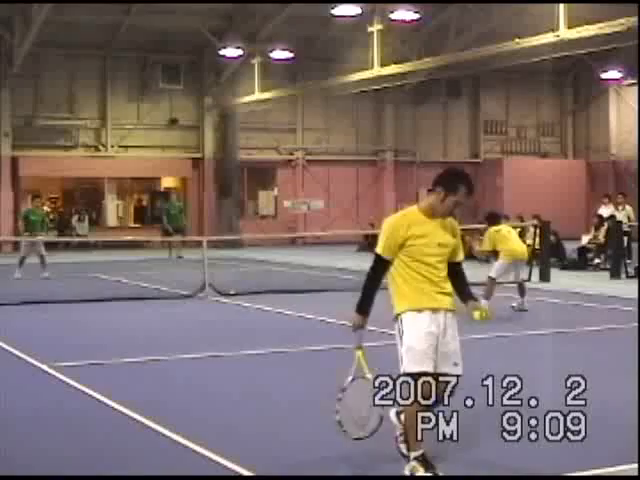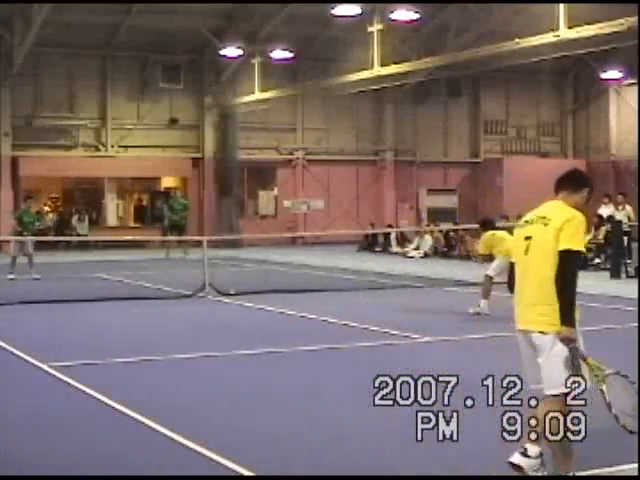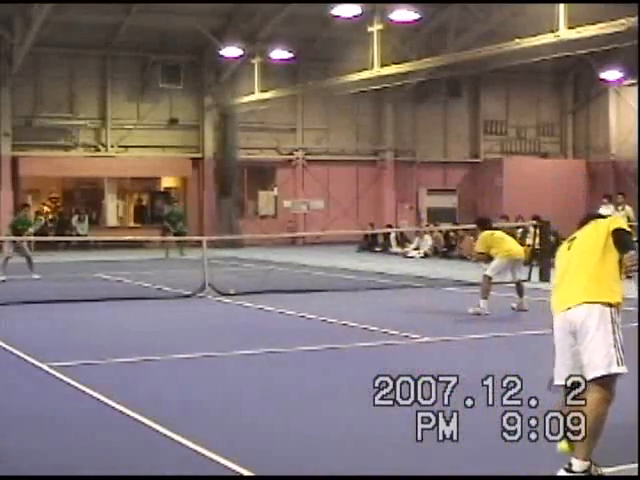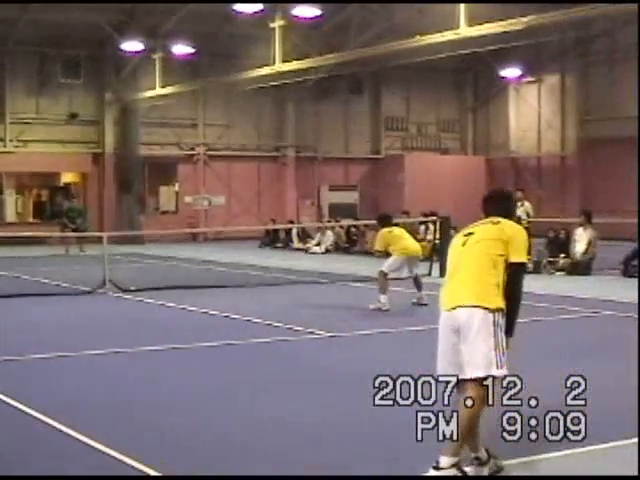
dt=1s
person 1, frame 1
left shoulder: (452, 228)
right shoulder: (400, 223)
right elbow: (377, 271)
left wrist: (469, 299)
right wrist: (362, 311)
left hip: (445, 313)
right hip: (414, 313)
left knee: (442, 387)
right knee: (421, 387)
left ankle: (403, 415)
right ankle: (416, 457)
person 1, frame 2
left shoulder: (528, 219)
right shoulder: (572, 218)
right elbow: (566, 274)
right wrist: (569, 323)
left hip: (525, 320)
right hip: (553, 323)
left knee: (549, 395)
right knee: (559, 400)
left ankle: (528, 452)
right ankle: (563, 472)
person 1, frame 3
left shoulder: (566, 247)
right shoulder: (611, 224)
right elbow: (622, 235)
right wrist: (630, 253)
left hip: (562, 311)
right hip: (595, 307)
right knee: (601, 389)
left ankle: (578, 463)
right ankle: (577, 467)
person 1, frame 4
left shoulder: (463, 234)
right shoulder: (514, 231)
right elbow: (514, 284)
right wrist: (508, 331)
left hip: (450, 308)
right hip: (480, 309)
left knee: (466, 389)
right knee: (477, 388)
left ankle: (479, 458)
right ankle: (446, 463)
